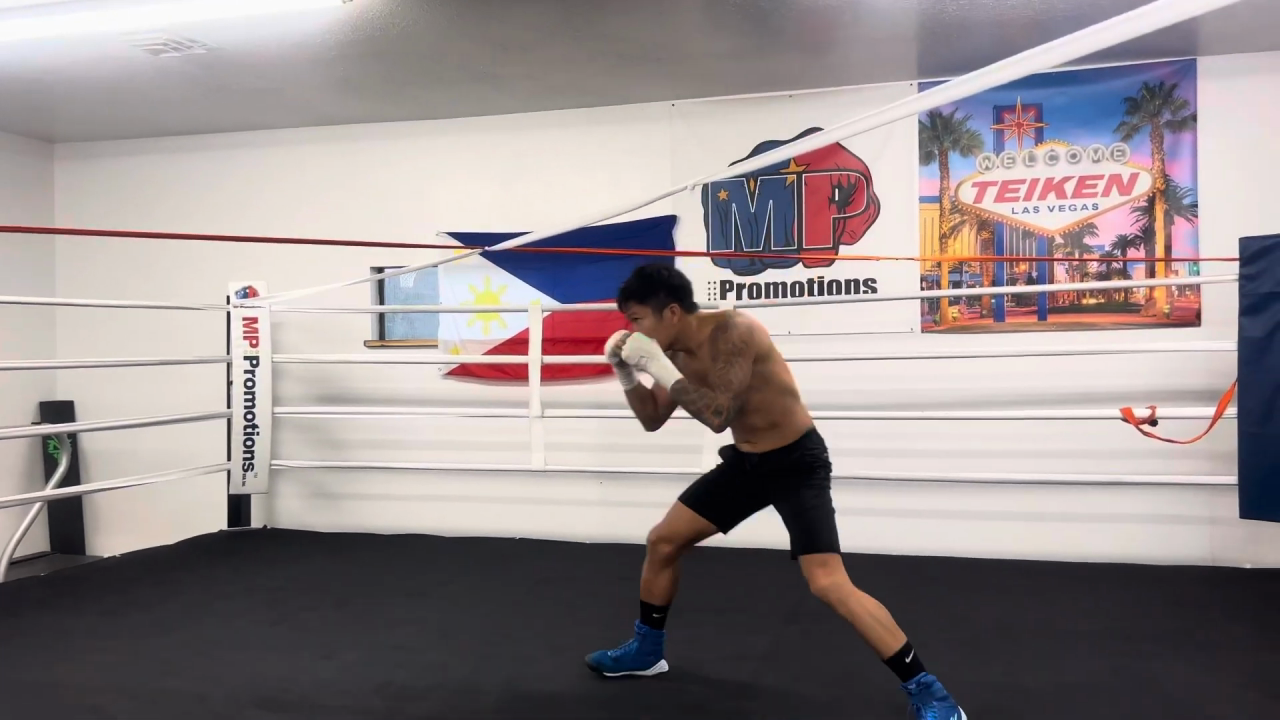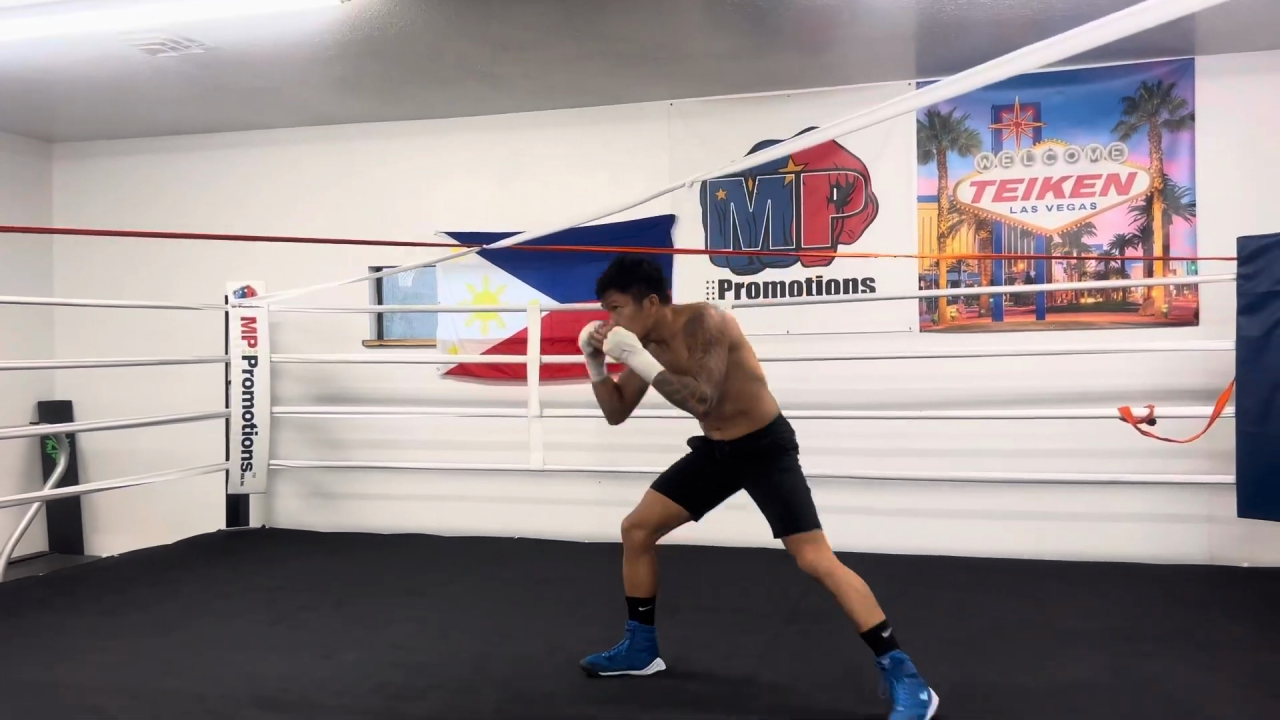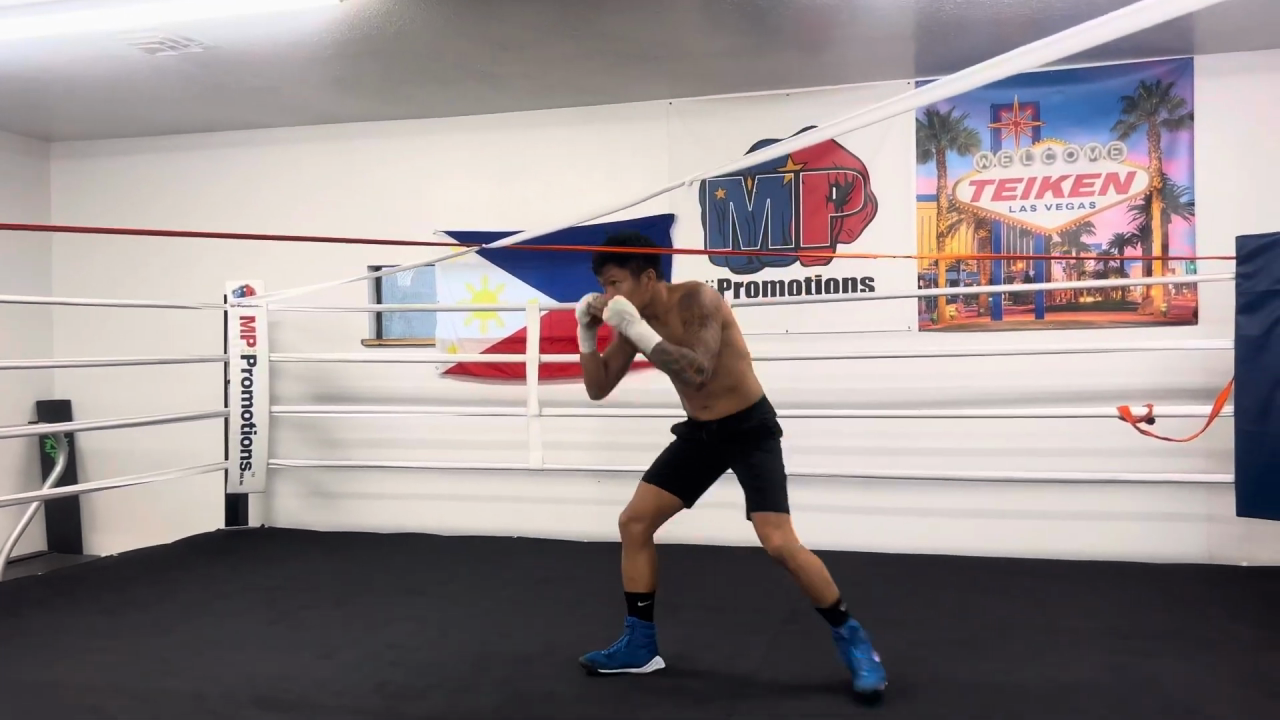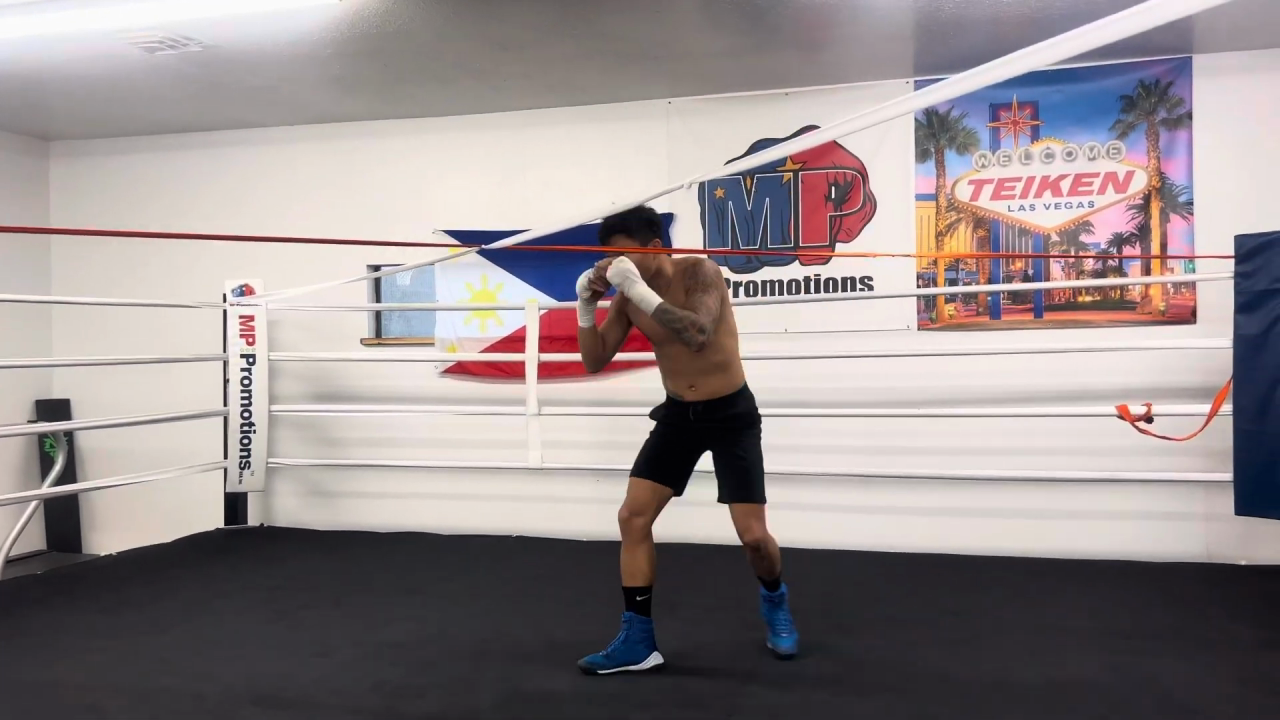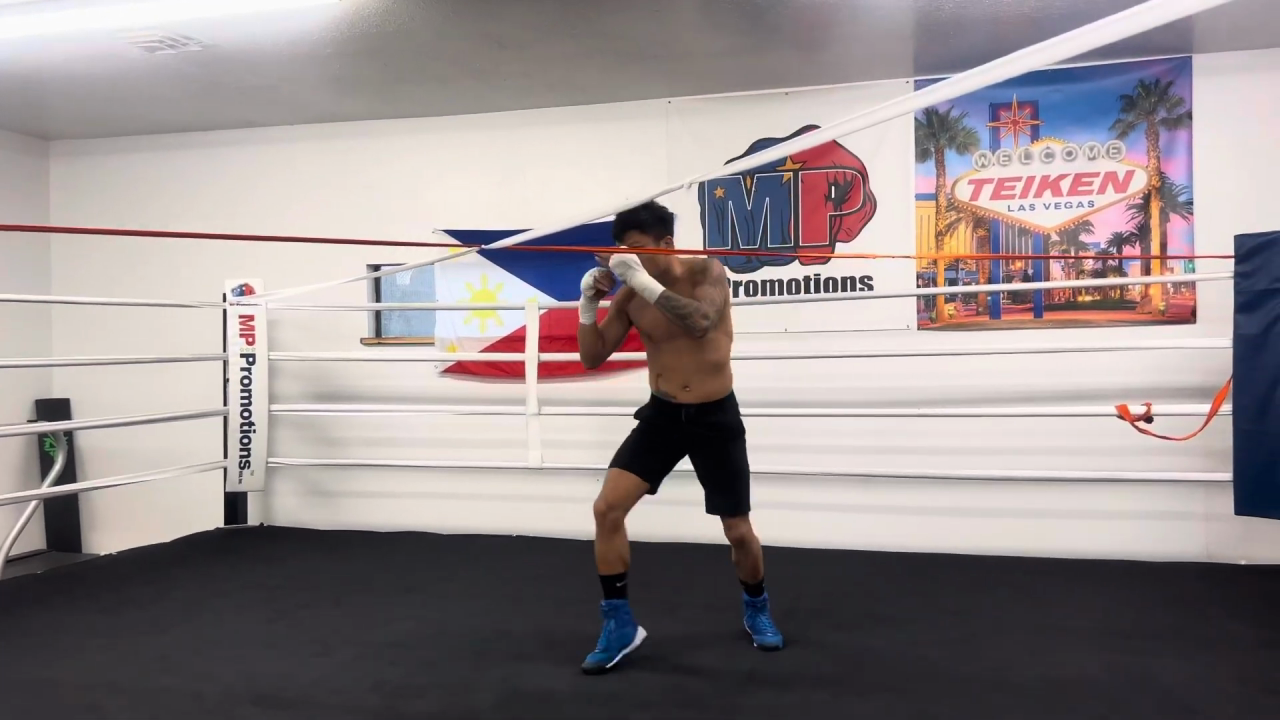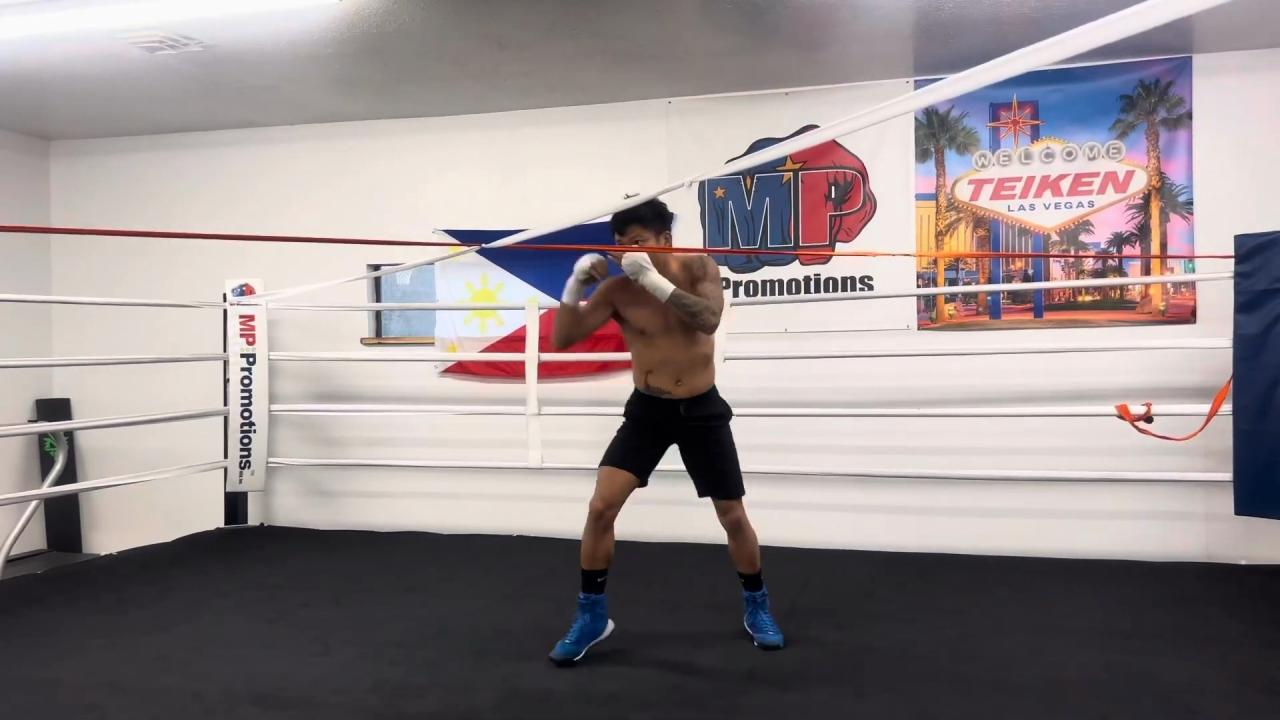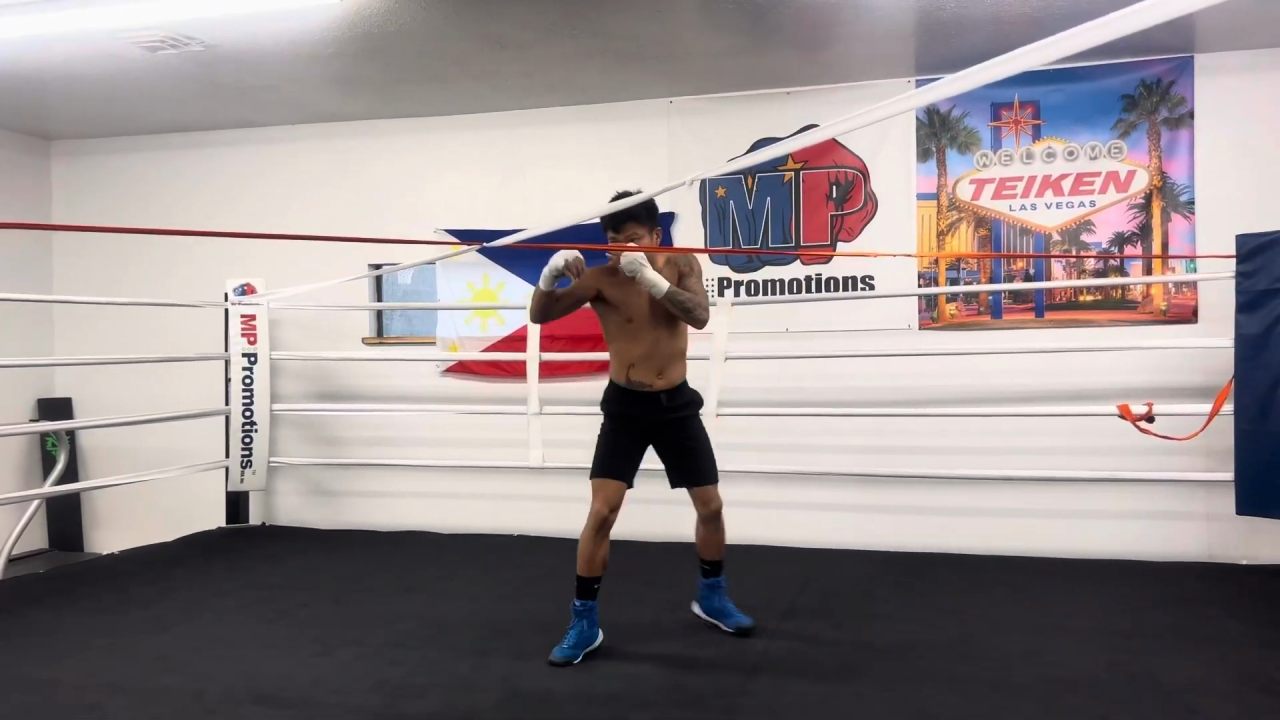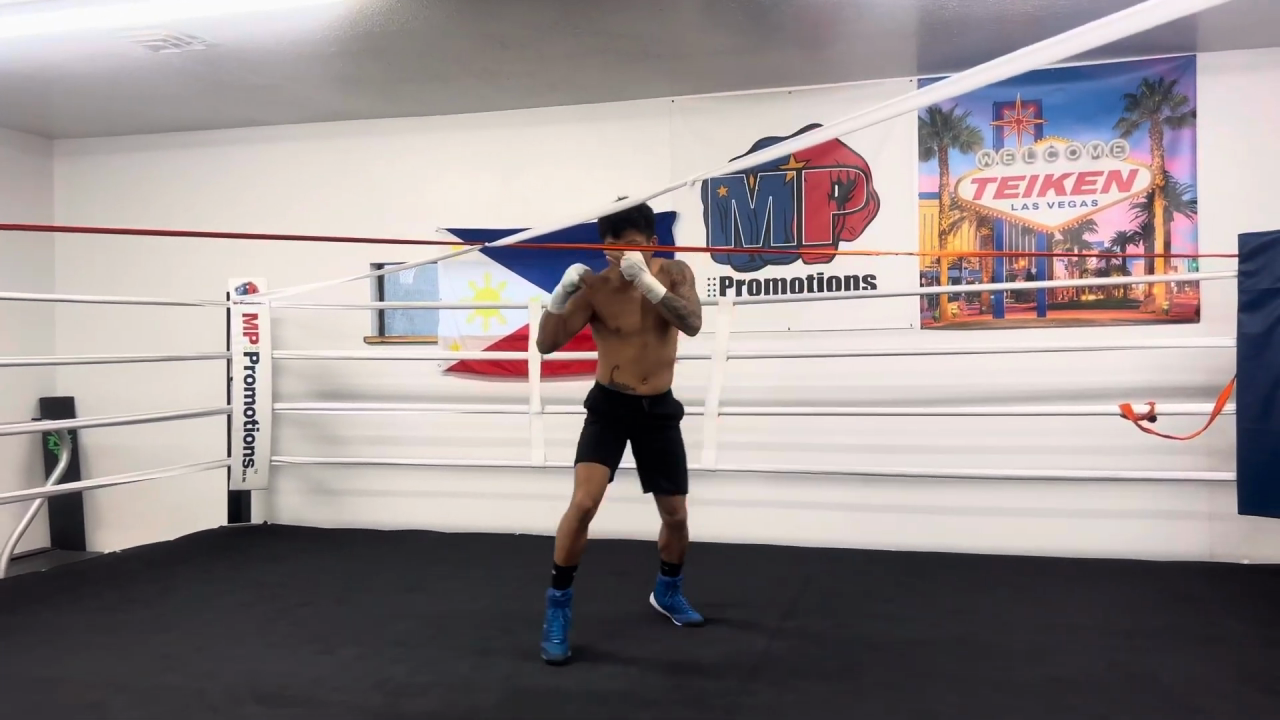
dt=0.1s
person 1, frame 1
left shoulder: (733, 332)
right shoulder: (674, 352)
left elbow: (718, 414)
right elbow: (652, 419)
left wrist: (658, 369)
right wrist: (624, 373)
left hip: (799, 463)
right hip: (746, 462)
left knee: (829, 585)
right knee: (662, 544)
right ankle: (646, 649)
person 1, frame 2
left shoulder: (706, 322)
right shoulder: (647, 343)
left elbow: (702, 402)
right elbow: (615, 414)
left wrist: (639, 360)
right wrist: (594, 364)
left hip: (767, 447)
right hip: (716, 450)
left knee: (818, 561)
right knee: (636, 529)
left ankle: (904, 678)
right ankle: (640, 648)
person 1, frame 3
left shoulder: (701, 297)
right shoulder: (641, 318)
left elbow: (696, 371)
right elbow: (598, 387)
left wrist: (638, 330)
right wrist: (586, 331)
left hip: (752, 427)
right hip: (702, 432)
left knee: (781, 544)
right knee: (633, 522)
left ankle: (852, 640)
right ankle: (639, 644)
person 1, frame 4
left shoulder: (700, 272)
right shoulder: (629, 296)
left elbow: (699, 336)
right elbow: (595, 362)
left wrist: (640, 293)
right wrist: (587, 303)
left hip: (732, 414)
right hip: (679, 415)
left knee: (753, 533)
right knee: (632, 518)
left ankle: (775, 604)
right ankle: (637, 642)
person 1, frame 5
left shoulder: (705, 271)
right shoulder: (629, 296)
left elbow: (704, 323)
right elbow: (591, 357)
left wrist: (648, 283)
right wrist: (589, 299)
left hip: (717, 417)
right hip: (661, 417)
left knee: (738, 531)
right knee: (608, 507)
left ankle: (756, 611)
right ankle: (618, 625)
person 1, frame 6
left shoulder: (698, 269)
right shoulder: (616, 289)
left elbow: (708, 321)
right elbow: (563, 340)
left wrist: (654, 279)
right wrist: (574, 286)
left hip: (702, 410)
right hip: (647, 410)
left knee: (734, 519)
right knee: (601, 508)
left ankle: (756, 607)
right ankle: (591, 616)
person 1, frame 7
left shoulder: (682, 265)
right shoulder: (599, 277)
left elbow: (698, 315)
right elbow: (540, 315)
left wrist: (651, 276)
right wrist: (551, 274)
left hip: (677, 403)
right hip: (625, 405)
left knee: (710, 506)
right knee: (601, 515)
left ankle: (712, 596)
right ankle: (584, 622)
person 1, frame 8
left shoulder: (674, 273)
right shoulder: (593, 287)
left elbow: (692, 323)
right elbow: (546, 344)
left wrist: (646, 281)
right wrist: (562, 292)
left hip: (659, 409)
right hip: (609, 406)
left knee: (675, 514)
right knee: (583, 505)
left ankle: (667, 592)
right ankle: (558, 609)
